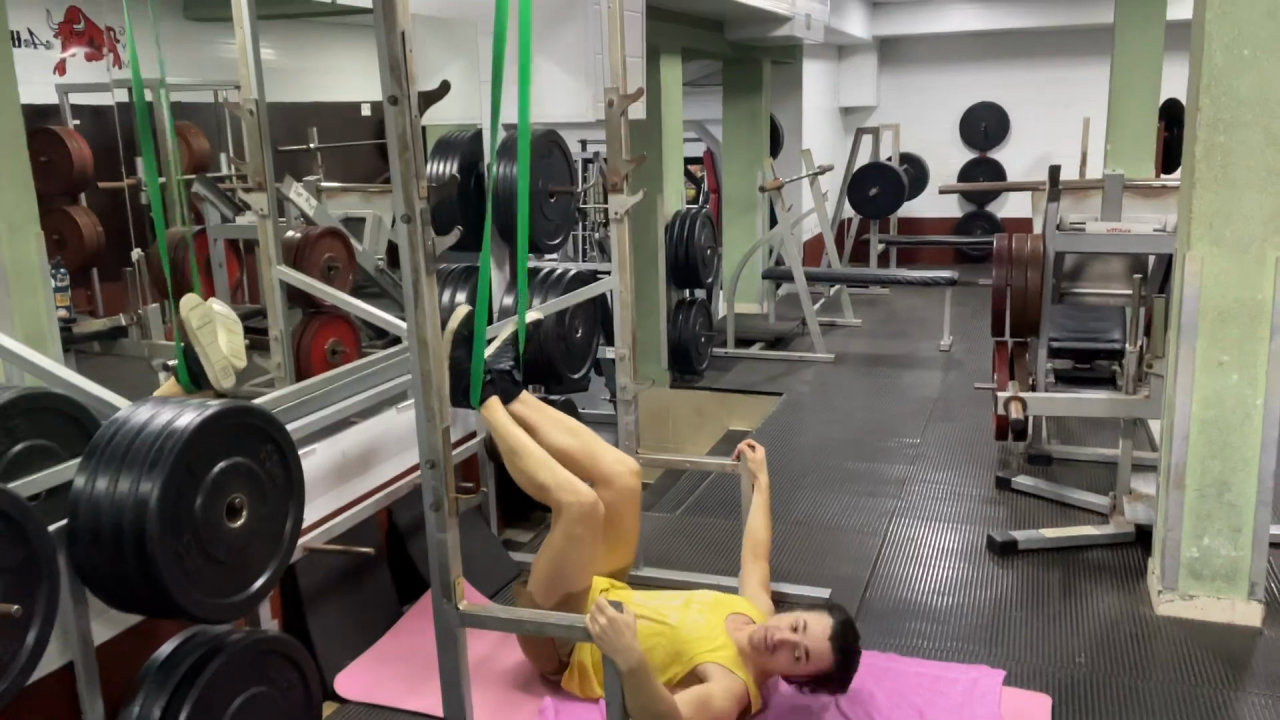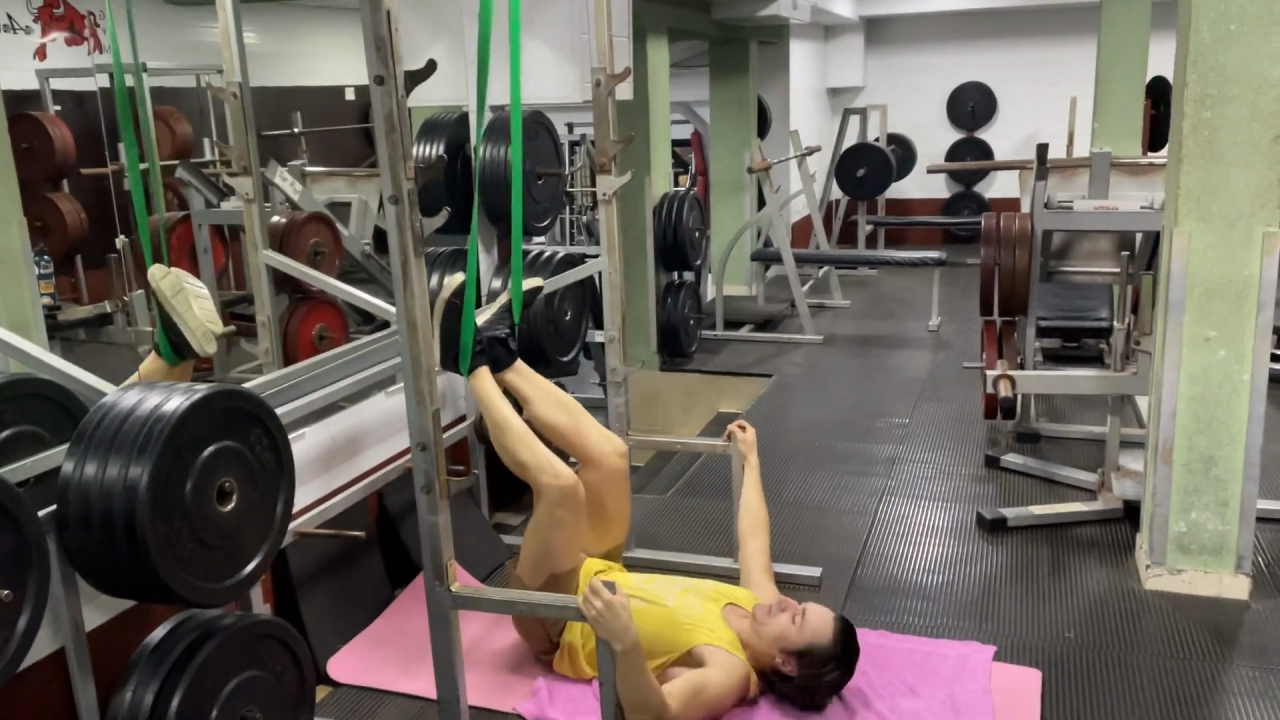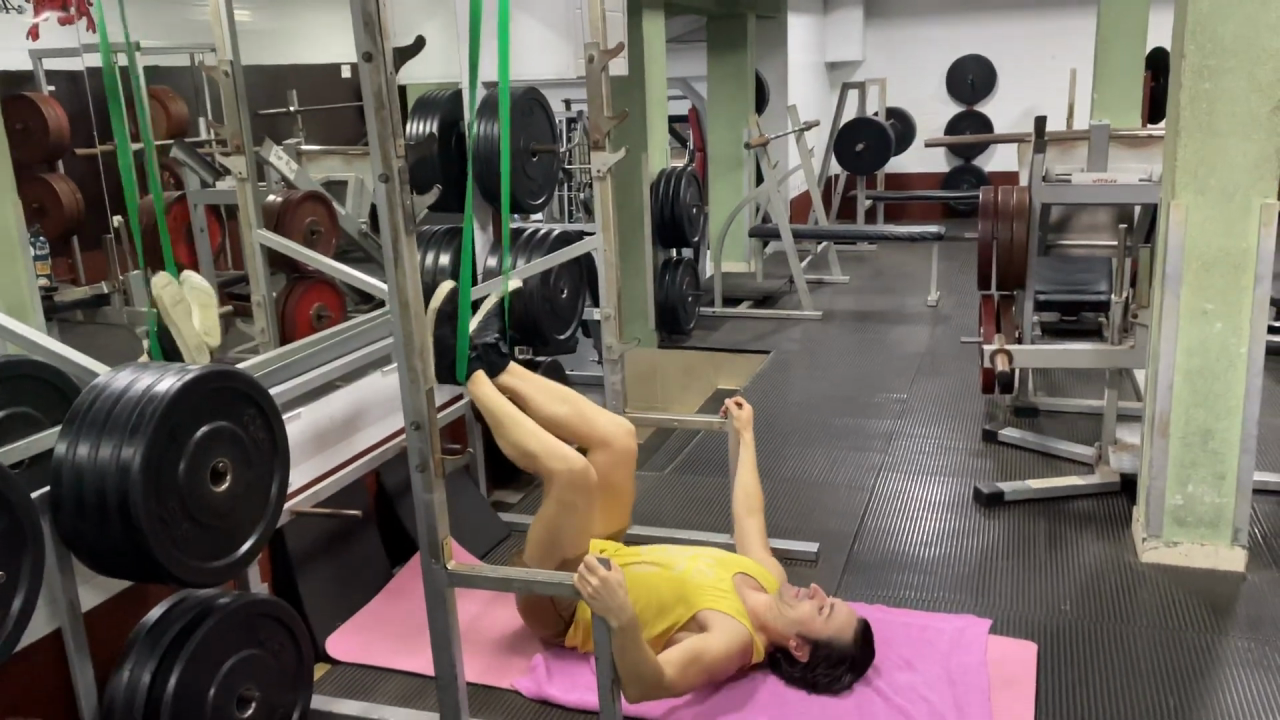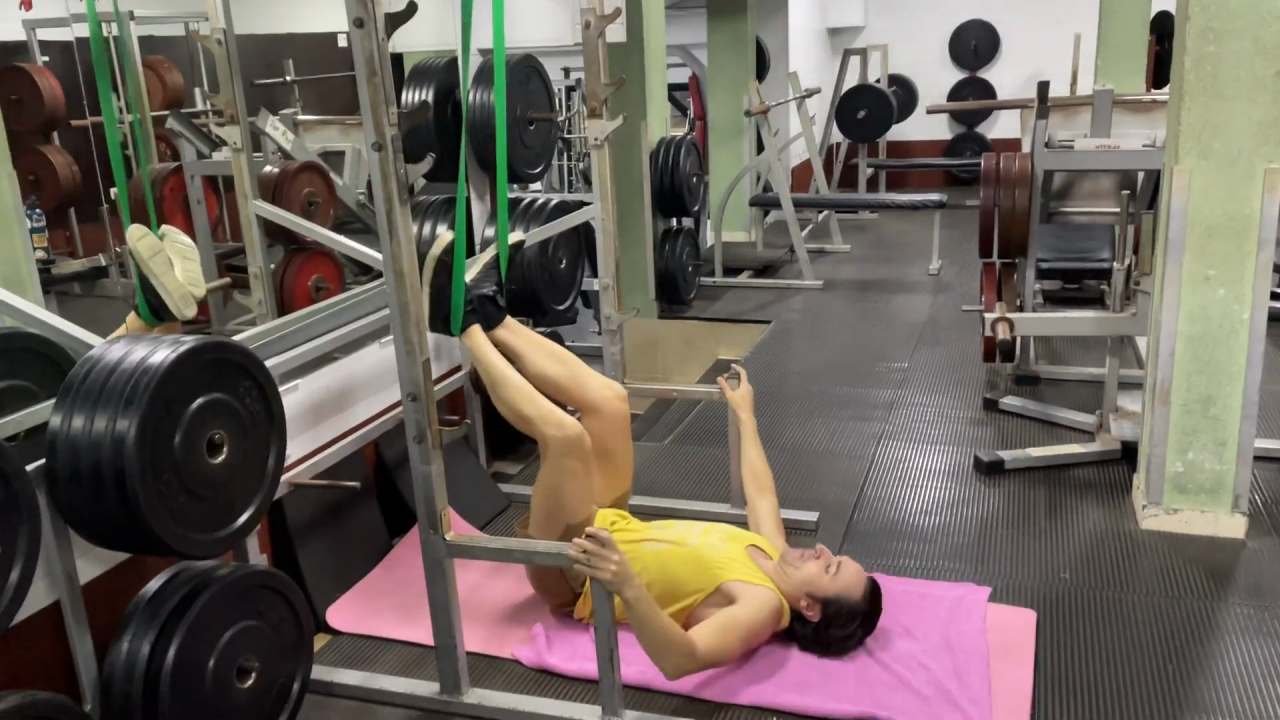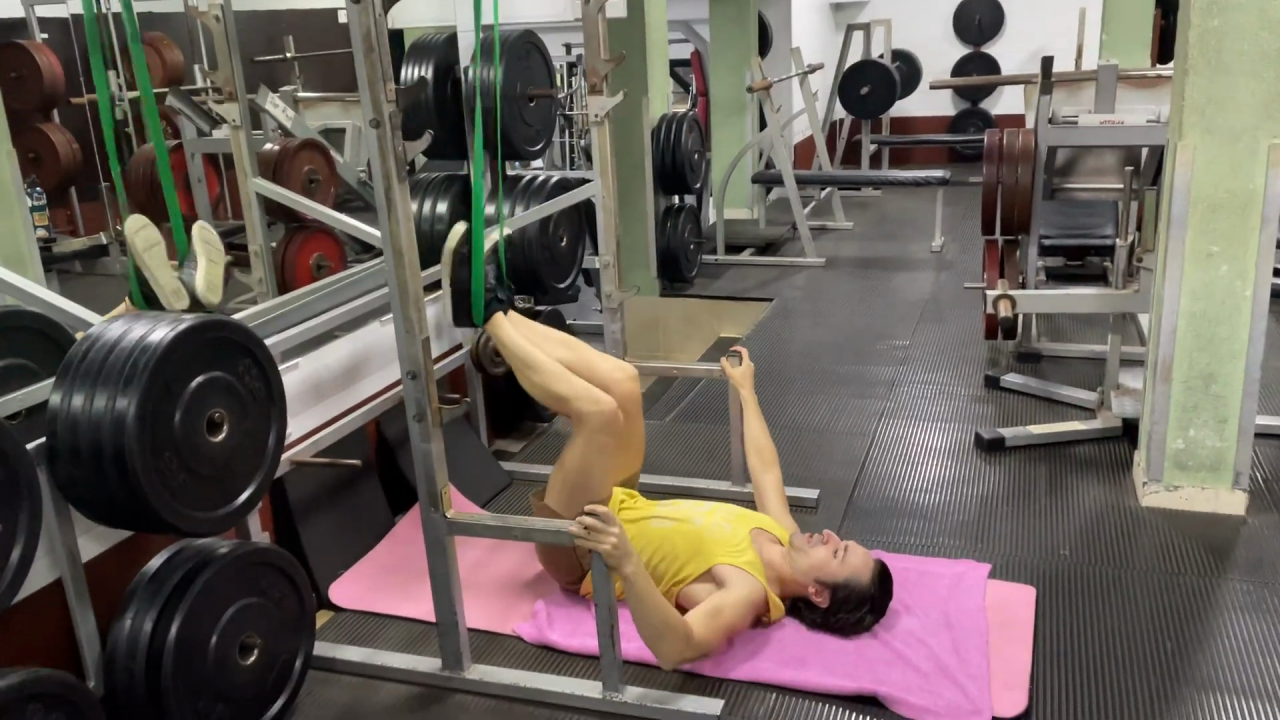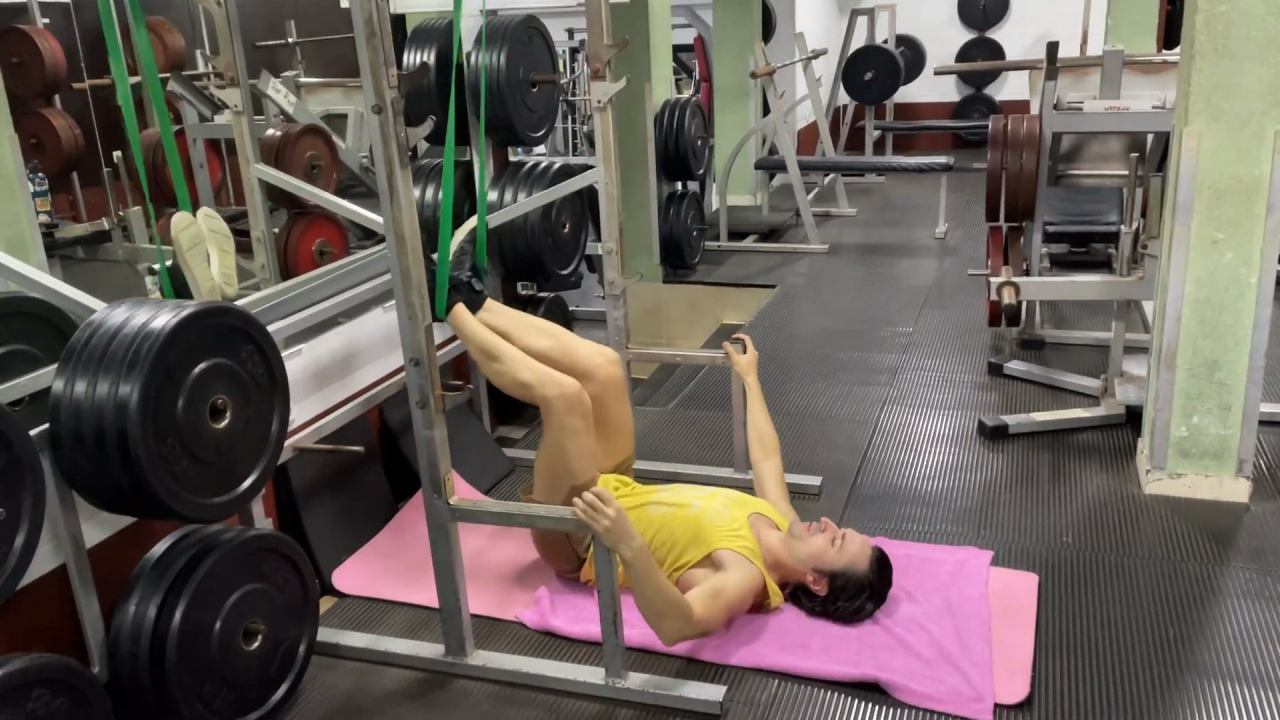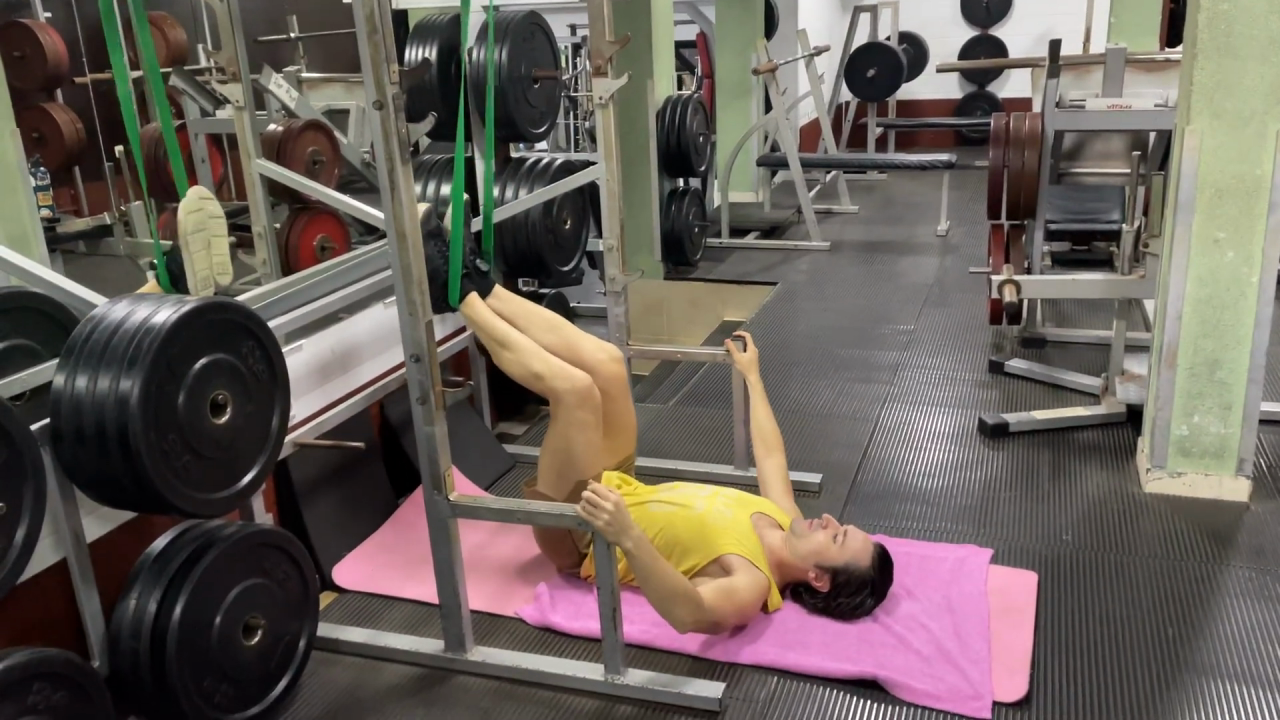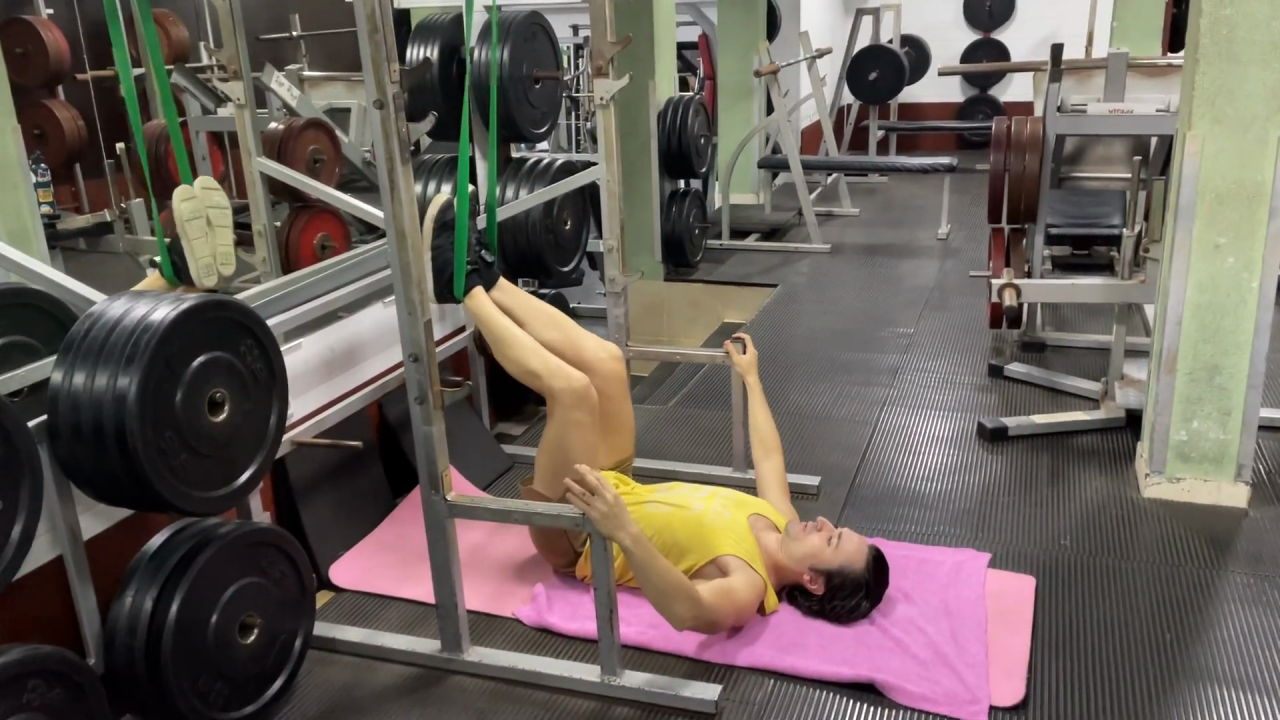
dt=0.5s
person 1, frame 1
right shoulder: (759, 617)
right elbow: (755, 561)
left wrist: (629, 660)
right wrist: (761, 482)
left hip: (561, 646)
right hip: (601, 596)
left knee: (579, 502)
right knee: (622, 476)
left ankle: (484, 394)
right ankle: (505, 387)
person 1, frame 2
left shoulder: (730, 672)
right shoulder: (762, 605)
right elbow: (755, 539)
left wrist: (625, 642)
right wrist: (750, 459)
left hip: (558, 626)
right hip: (595, 576)
left knee: (559, 483)
right knee: (607, 454)
left ankle: (477, 366)
right ankle: (499, 356)
person 1, frame 3
left shoulder: (735, 640)
right shoulder: (768, 580)
left elbow: (644, 686)
right elbow: (749, 518)
left wrist: (621, 618)
right wrist: (746, 437)
left hip: (562, 606)
right hip: (595, 558)
left knee: (570, 469)
right knee: (616, 436)
left ankle: (469, 369)
right ankle: (491, 362)
person 1, frame 4
left shoulder: (764, 607)
right shoulder: (775, 558)
left elbow: (679, 660)
right elbow: (762, 494)
left wrist: (626, 587)
right wrist: (744, 414)
left hip: (573, 574)
right hip: (607, 528)
left knee: (564, 433)
right knee: (609, 400)
left ankle: (466, 323)
right ankle: (489, 316)
person 1, frame 5
left shoulder: (749, 591)
right shoulder: (784, 541)
left elbow: (676, 647)
right elbow: (767, 472)
left wrist: (626, 564)
right wrist: (746, 393)
left hip: (579, 549)
right hip: (617, 509)
left knee: (599, 410)
right knee: (620, 382)
left ankle: (491, 314)
right ankle: (493, 305)
person 1, frame 6
left shoulder: (748, 579)
right shoulder: (783, 527)
left elbow: (675, 625)
right elbow: (767, 458)
left wrist: (629, 546)
right wrist: (749, 379)
left hip: (578, 540)
right hip: (613, 492)
left knee: (564, 393)
right knee: (601, 367)
left ankle: (454, 307)
right ankle: (469, 298)
person 1, frame 7
left shoulder: (752, 583)
right shoulder: (783, 523)
left elbow: (690, 614)
right elbow: (771, 457)
left wrist: (628, 538)
right wrist: (752, 377)
left hip: (579, 537)
right hip: (616, 491)
left knee: (574, 387)
right knee: (604, 363)
left ankle: (460, 292)
right ankle: (477, 284)
person 1, frame 8
left shoulder: (749, 586)
right shoulder: (780, 525)
left elbow: (687, 612)
right elbow: (768, 458)
left wrist: (624, 532)
right wrist: (751, 378)
left hip: (576, 539)
right hip: (614, 491)
left knee: (571, 386)
right knee: (604, 361)
left ankle: (465, 286)
right ankle: (481, 278)
